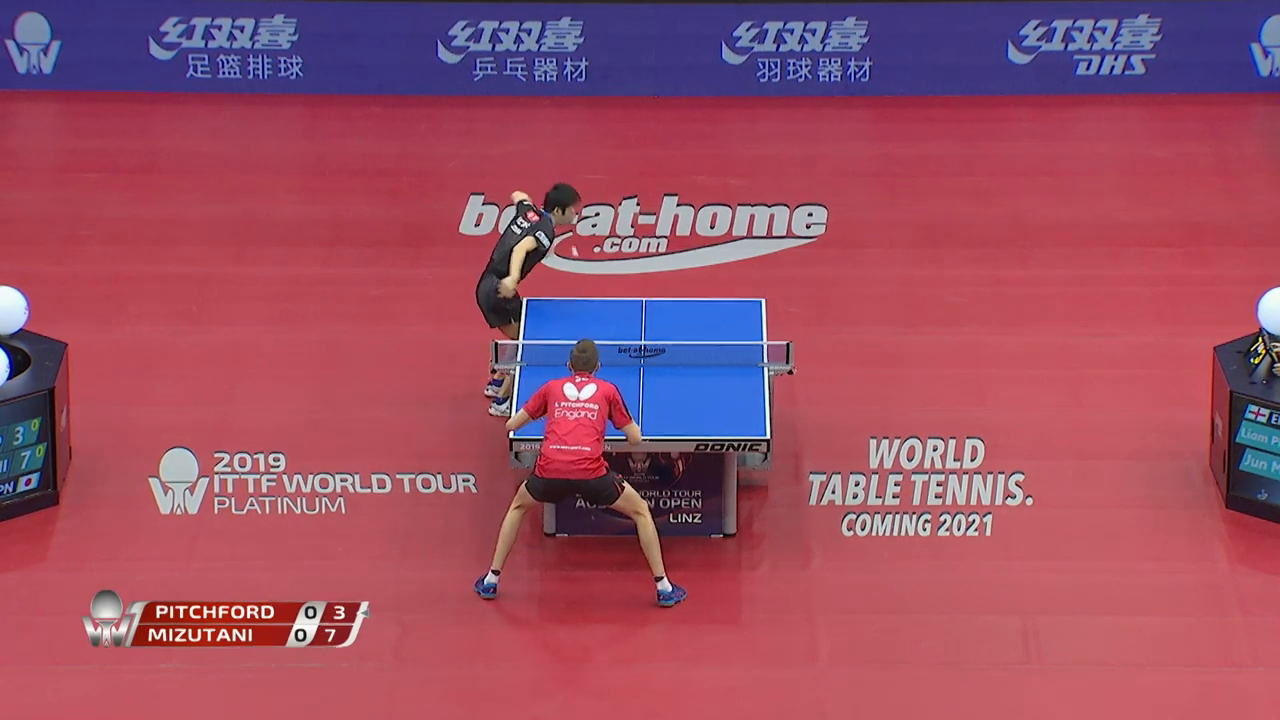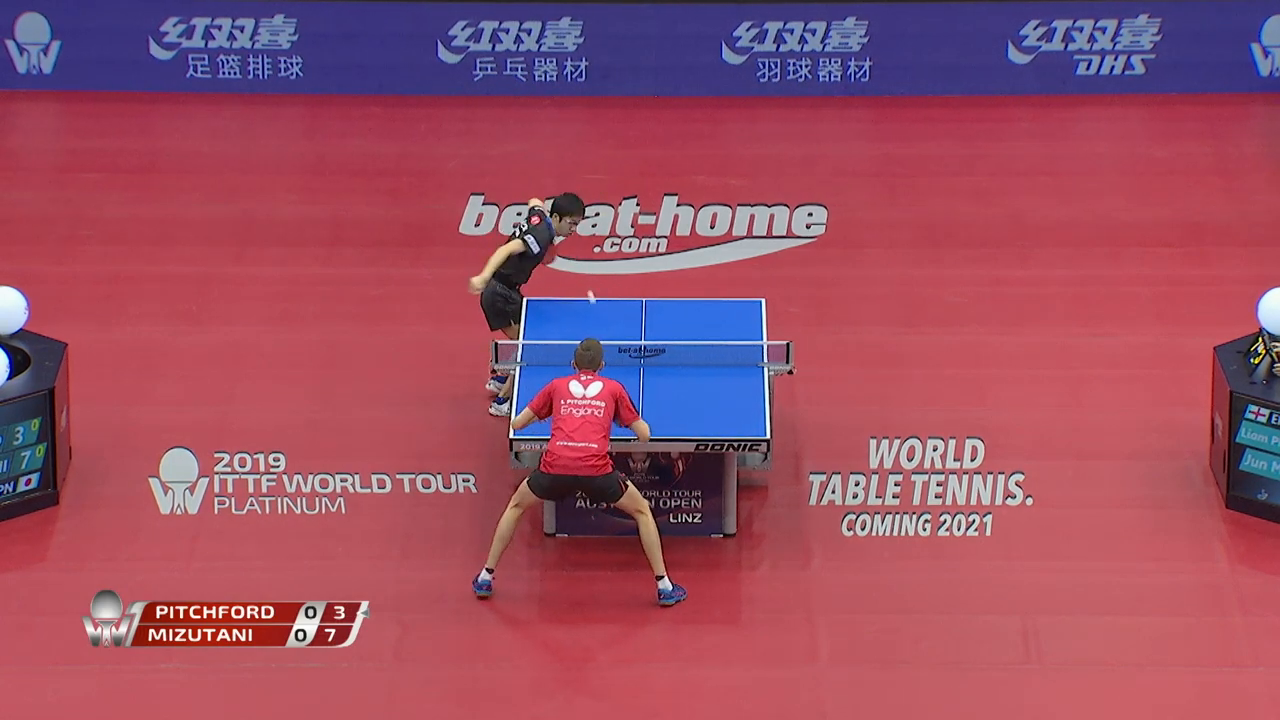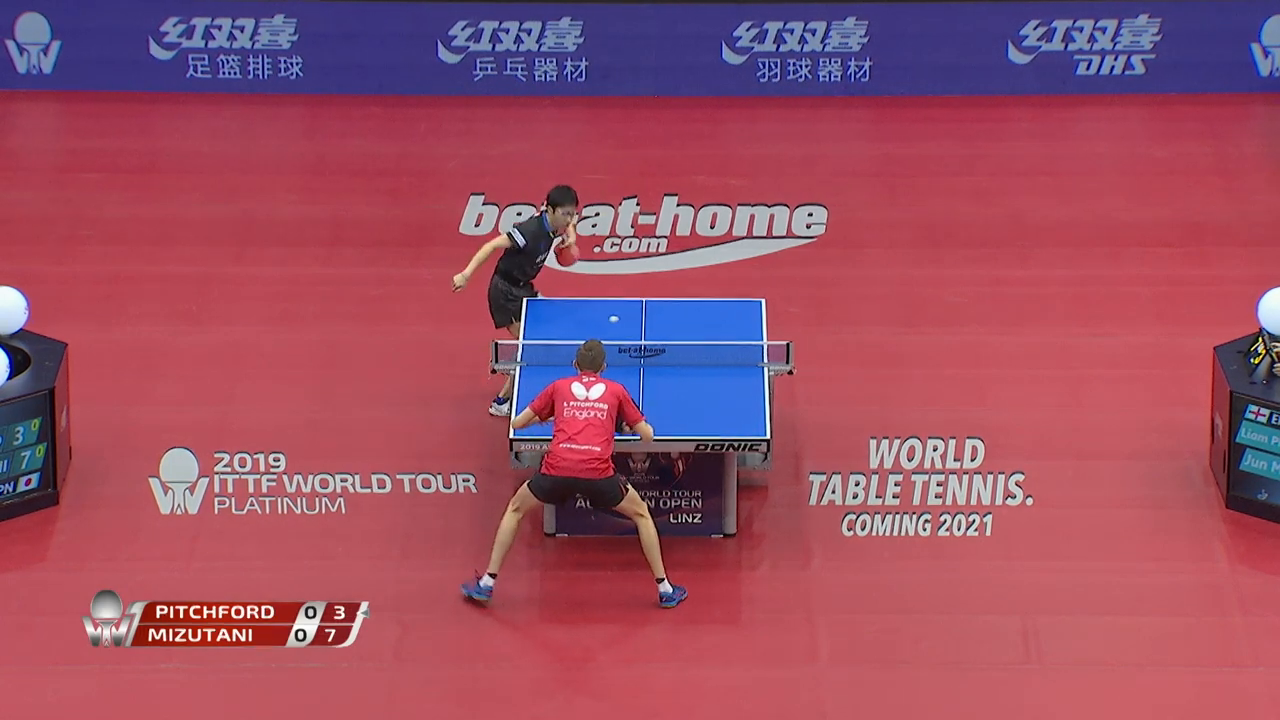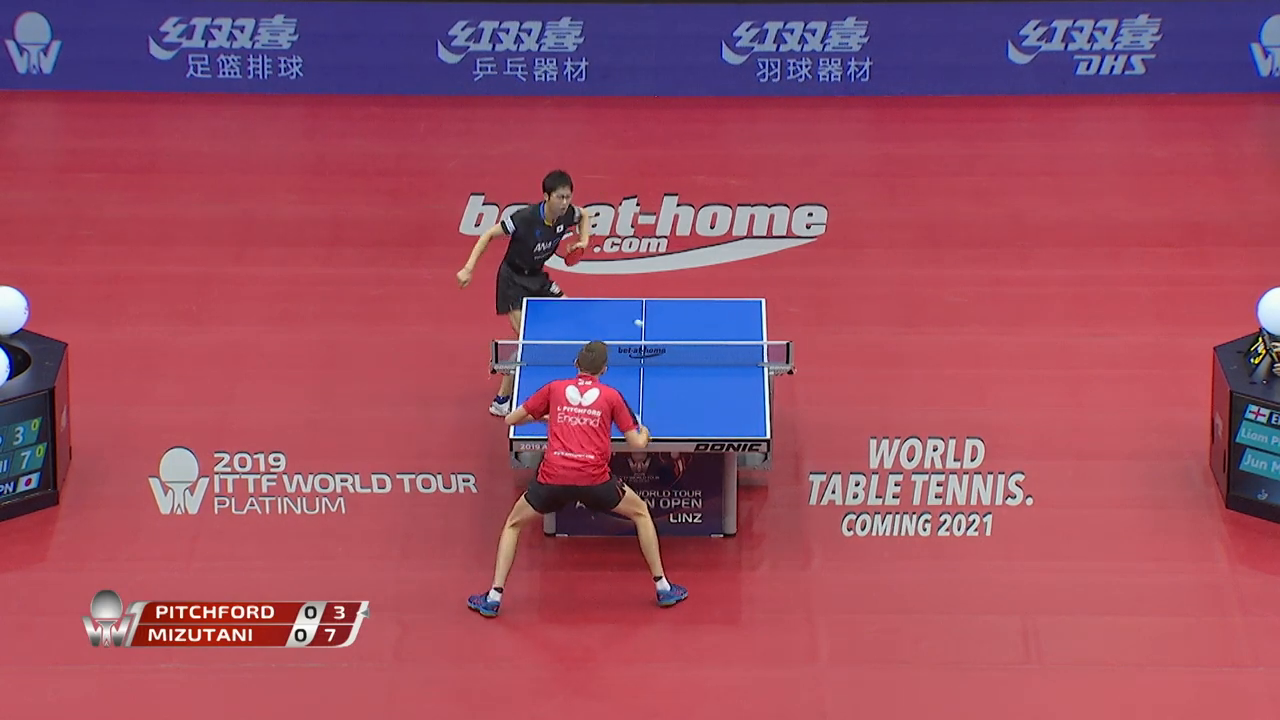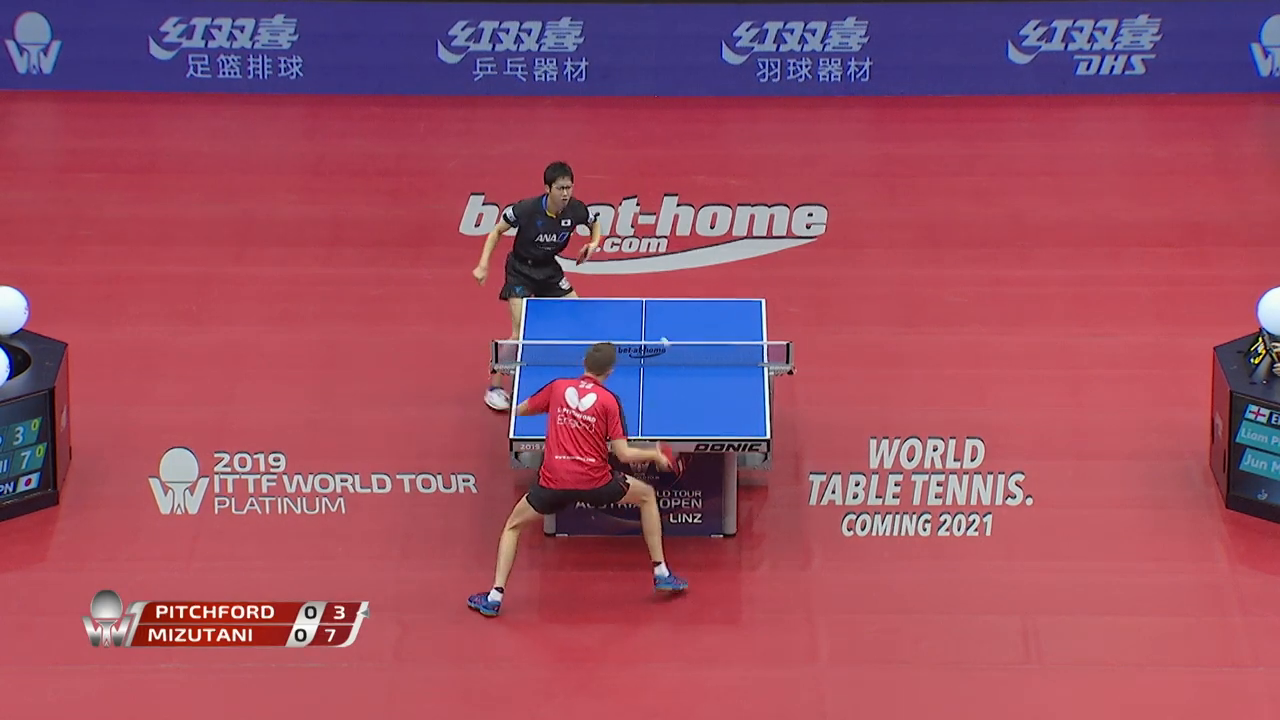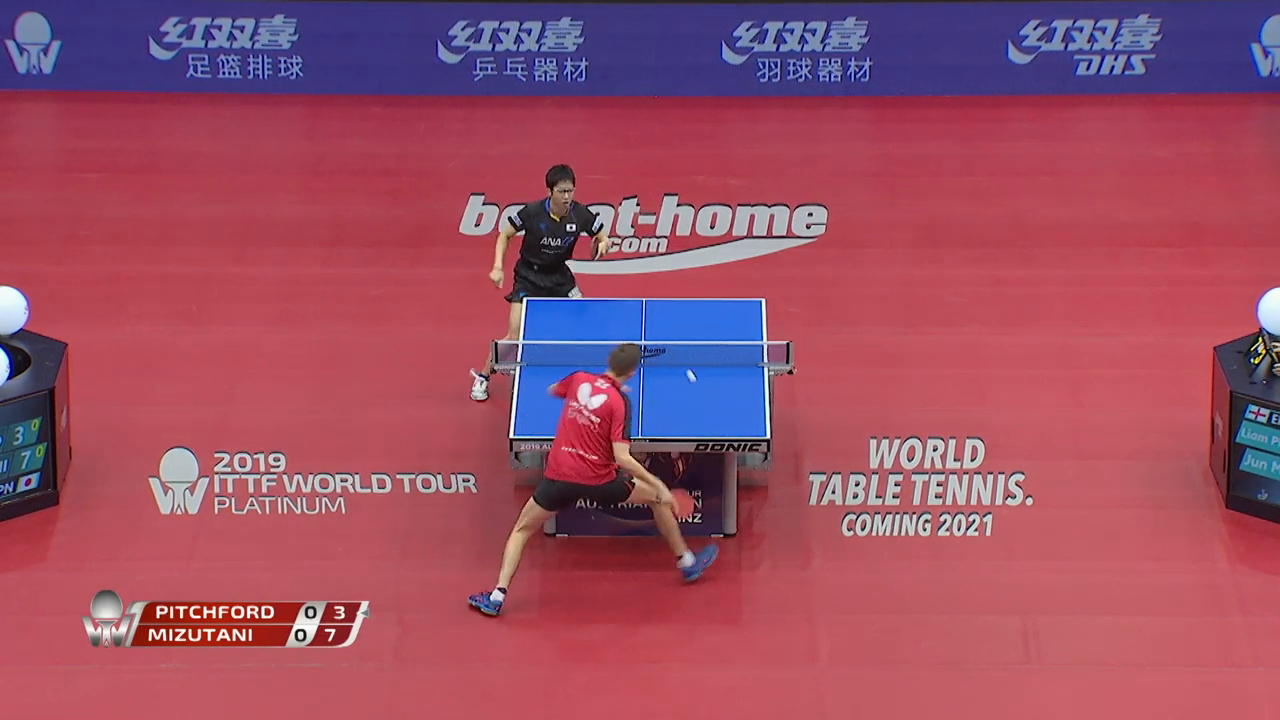
dt=0.1s
person 1, frame 1
left shoulder: (551, 387)
right shoulder: (608, 390)
left elbow: (511, 425)
right elbow: (635, 438)
left wrist: (546, 414)
right wrist: (629, 425)
left hip: (550, 471)
right hip: (590, 473)
left knee: (518, 506)
right knee: (641, 511)
left ankle: (491, 580)
right ankle: (664, 587)
person 1, frame 2
left shoulder: (557, 386)
right shoulder: (614, 388)
left elbow: (516, 424)
right elbow: (643, 434)
left wrist: (543, 414)
right wrist: (627, 418)
left hip: (555, 468)
right hip: (596, 471)
left knee: (516, 505)
right knee: (642, 511)
left ankle: (486, 577)
right ankle: (665, 587)
person 1, frame 3
left shoulder: (558, 386)
right shoulder: (616, 390)
left elbow: (517, 424)
right elbow: (647, 435)
left wrist: (543, 416)
right wrist: (635, 423)
left hip: (556, 471)
right hip: (597, 473)
left knee: (515, 510)
right knee: (641, 514)
left ankle: (486, 584)
right ankle: (665, 589)
person 1, frame 4
left shoulder: (554, 388)
right shoulder: (612, 396)
left elbow: (511, 419)
right elbow: (638, 444)
left wrist: (541, 416)
right wrist: (644, 432)
left hip: (552, 479)
right hip: (593, 480)
left knee: (513, 524)
right knee: (640, 513)
left ankle: (493, 597)
right ankle: (662, 587)
person 1, frame 5
left shoulder: (557, 386)
right shoulder: (609, 401)
left elbow: (521, 410)
right elbow: (623, 454)
right wrist: (655, 456)
left hip: (554, 482)
right hip: (595, 482)
left knee: (513, 526)
right knee: (647, 495)
left ankle: (494, 596)
right ankle: (662, 574)
person 1, frame 6
left shoulder: (576, 380)
right shoulder: (620, 403)
left elbow: (553, 391)
right elbow: (621, 458)
right wrist: (656, 485)
left hip: (558, 477)
right hip: (598, 481)
left knee: (521, 531)
right knee: (659, 497)
left ankle: (495, 597)
right ankle: (687, 563)
person 2, frame 1
left shoulder: (527, 211)
right shoulder: (545, 229)
left elbow: (518, 195)
right elbow: (520, 249)
right wrist: (512, 277)
left hip: (489, 285)
right hip: (499, 288)
left ankle: (497, 382)
right ankle: (502, 401)
person 2, frame 2
left shoulder: (537, 217)
right shoulder: (541, 235)
left elbow: (535, 202)
right elbow: (505, 250)
right wrist: (483, 277)
left hip: (504, 291)
right hip: (500, 294)
left ankle: (499, 379)
right ankle: (502, 402)
person 2, frame 3
left shoulder: (552, 222)
right shoulder: (531, 231)
left elbow: (569, 221)
right elbow: (491, 245)
left wrist: (571, 236)
right wrist: (466, 273)
left hip: (523, 287)
right hip: (507, 290)
right ankle: (501, 401)
person 2, frame 4
left shoulder: (567, 213)
right shoulder: (524, 217)
left elbow: (583, 215)
right elbow: (487, 236)
left wrist: (583, 241)
right wrist: (468, 268)
left hip: (537, 276)
right hip: (513, 280)
right ankle: (502, 401)
person 2, frame 5
left shoulder: (576, 209)
right shoulder: (526, 208)
left elbow: (596, 223)
right elbow: (496, 231)
left wrist: (593, 244)
right wrist: (483, 264)
left hip: (549, 269)
right hip: (521, 271)
right knee: (521, 332)
right ankle: (495, 388)
person 2, frame 6
left shoulder: (581, 214)
right shoulder: (531, 212)
left elbow: (604, 236)
right elbow: (503, 235)
left wrist: (602, 244)
right wrist: (497, 267)
left hip: (560, 276)
right hip: (528, 276)
right knee: (514, 337)
right ankle: (482, 377)
